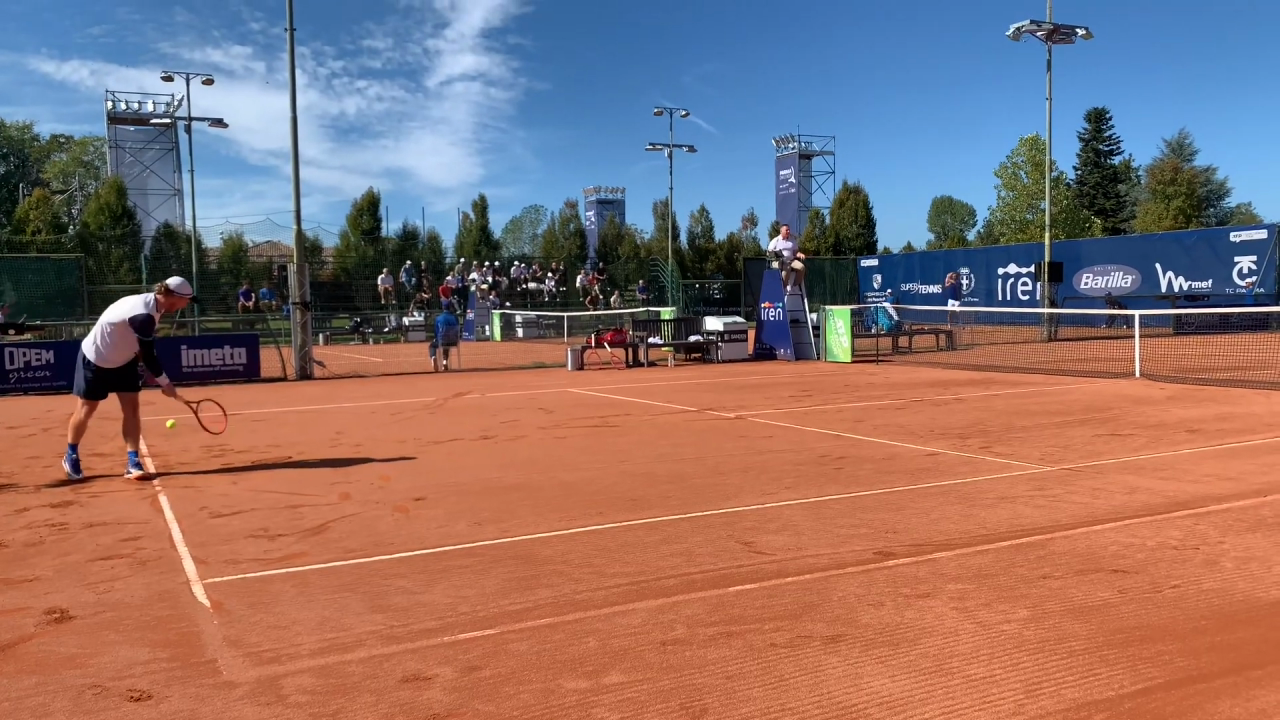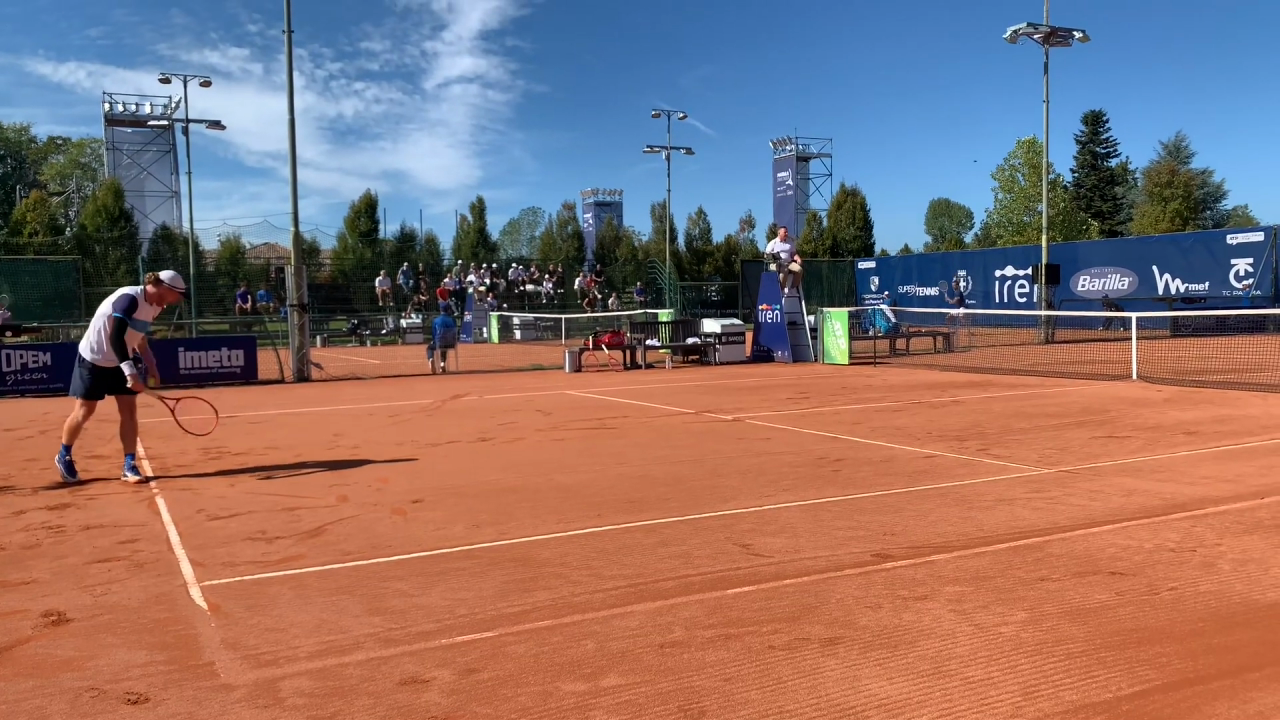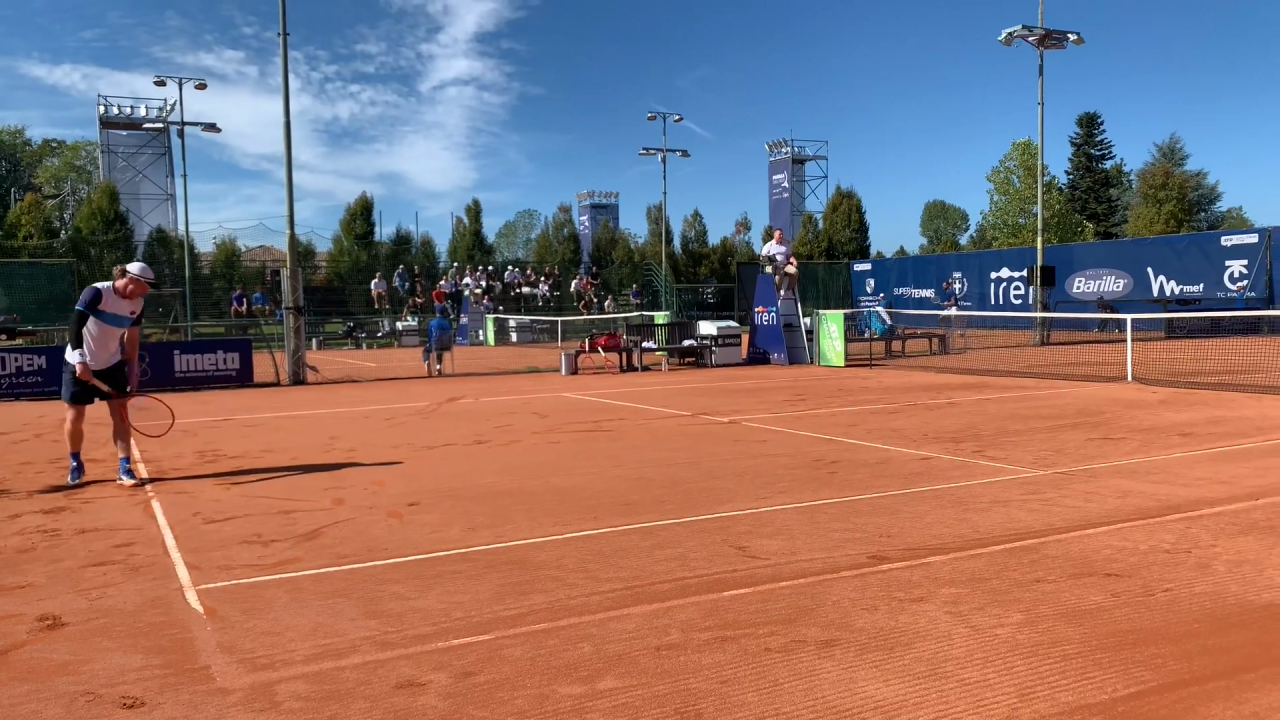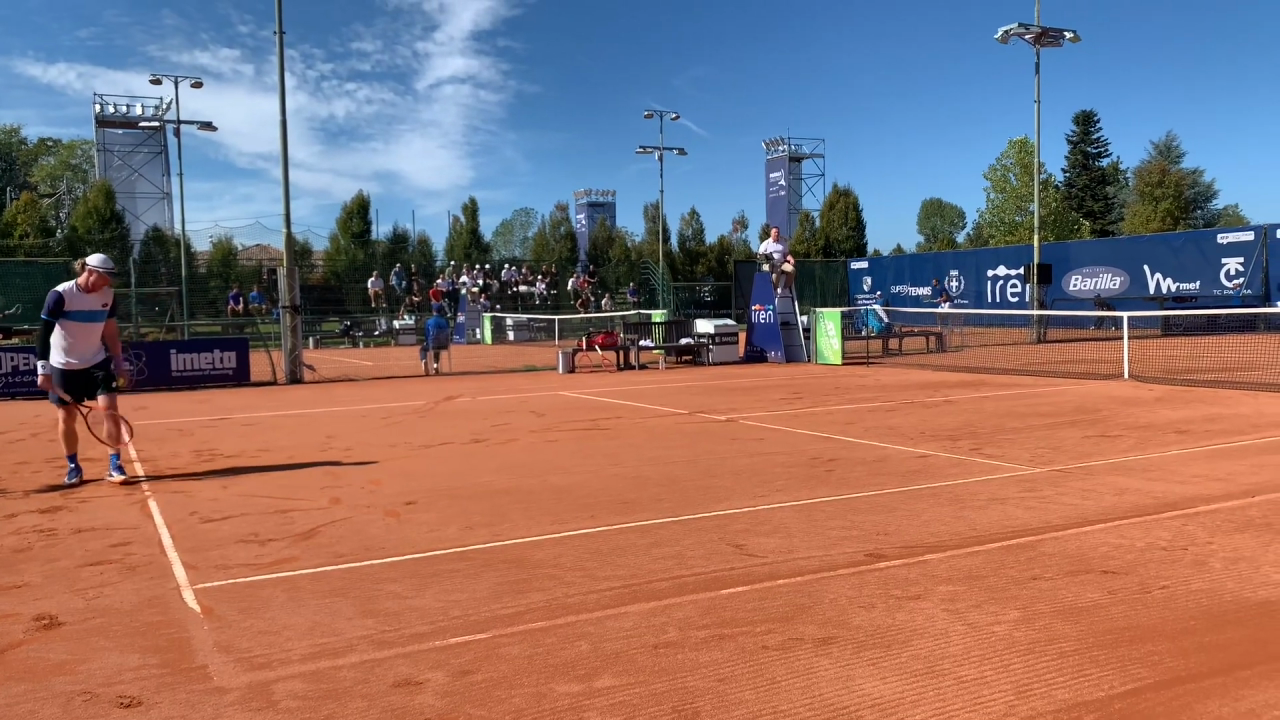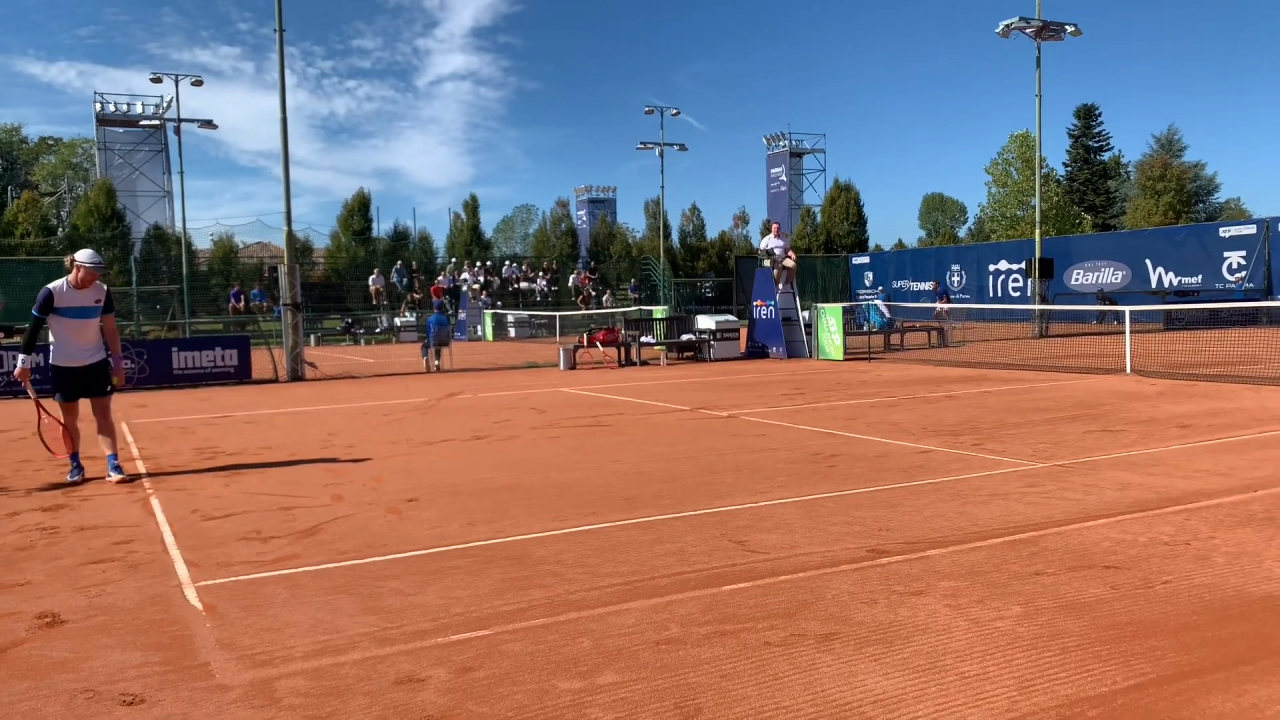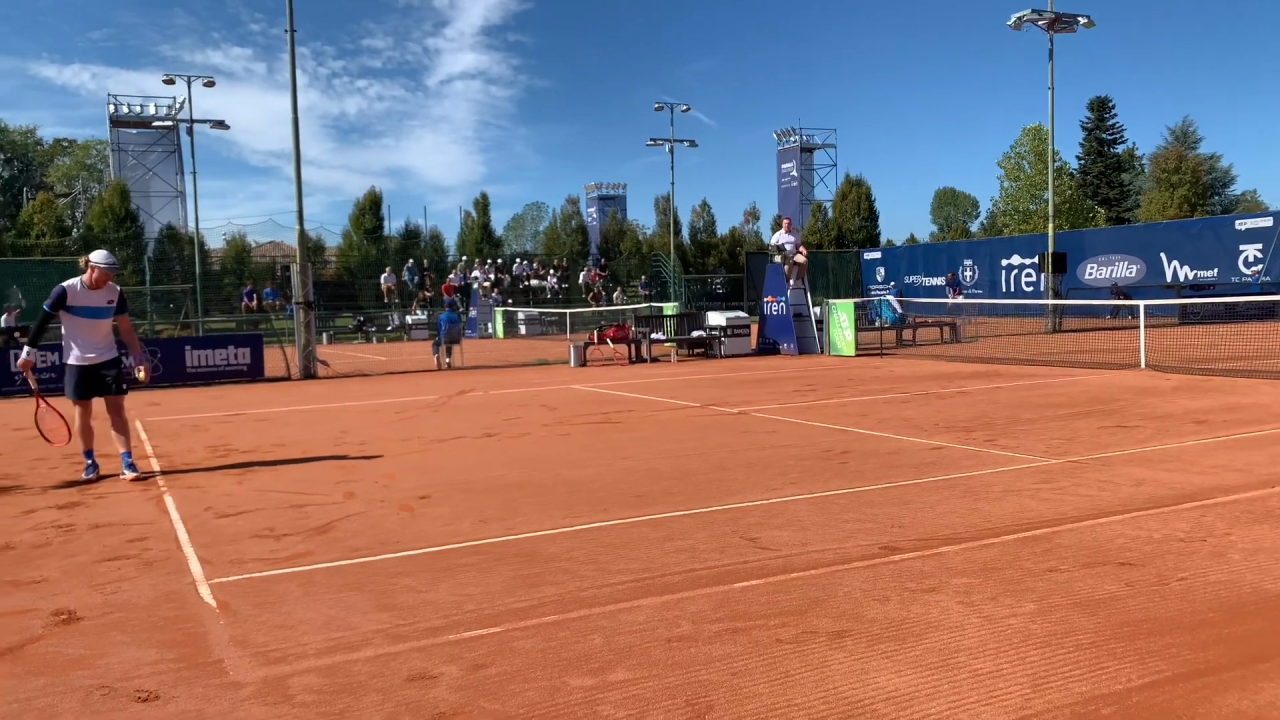
dt=0.3s
person 1, frame 1
left shoulder: (156, 307)
right shoulder: (144, 314)
right elbow: (147, 354)
left wrist: (150, 365)
right wrist: (165, 383)
left hip: (124, 360)
right hip: (95, 359)
left knee: (131, 407)
right knee: (85, 410)
left ankle: (133, 463)
right ankle: (71, 456)
person 1, frame 2
left shoulder: (154, 306)
right shoulder: (129, 298)
right elbow: (115, 338)
left wrist: (150, 363)
right wrist: (131, 372)
left hip: (120, 362)
right hip: (92, 360)
left knee: (129, 410)
right knee: (83, 412)
left ankle: (130, 466)
right ankle: (64, 456)
person 1, frame 3
left shoulder: (137, 304)
right shoulder: (96, 293)
left elbow: (132, 339)
right elbow: (76, 326)
left wrist: (132, 371)
right wrist: (80, 360)
left hip: (111, 364)
right hip: (80, 365)
left knee: (120, 414)
right knee: (74, 417)
left ankle: (126, 470)
right ankle: (76, 464)
person 1, frame 4
left shoulder: (107, 296)
right shoulder: (60, 295)
left elbow: (111, 332)
right elbow: (44, 334)
left wrist: (119, 363)
right wrist: (43, 370)
left hip: (97, 363)
right hip: (64, 366)
left knee: (109, 410)
right knee: (66, 419)
left ankle: (115, 465)
right ankle: (73, 466)
person 1, frame 5
left shoulder: (102, 292)
right shoulder: (52, 292)
left elbow: (110, 329)
right elbow: (34, 328)
left wrist: (118, 361)
right wrist: (23, 362)
left hip: (96, 362)
right hip: (63, 365)
left knee: (103, 412)
right knee: (68, 416)
left ankle: (113, 465)
right ankle: (76, 465)
person 1, frame 6
left shoulder: (115, 292)
right shoulder: (66, 291)
left elbow: (126, 328)
right elbow: (42, 322)
left wrist: (139, 357)
right wrist: (28, 354)
left hip: (108, 360)
right hip: (77, 363)
left knee: (117, 410)
right knee: (82, 414)
left ankle: (127, 463)
right ankle: (90, 463)
